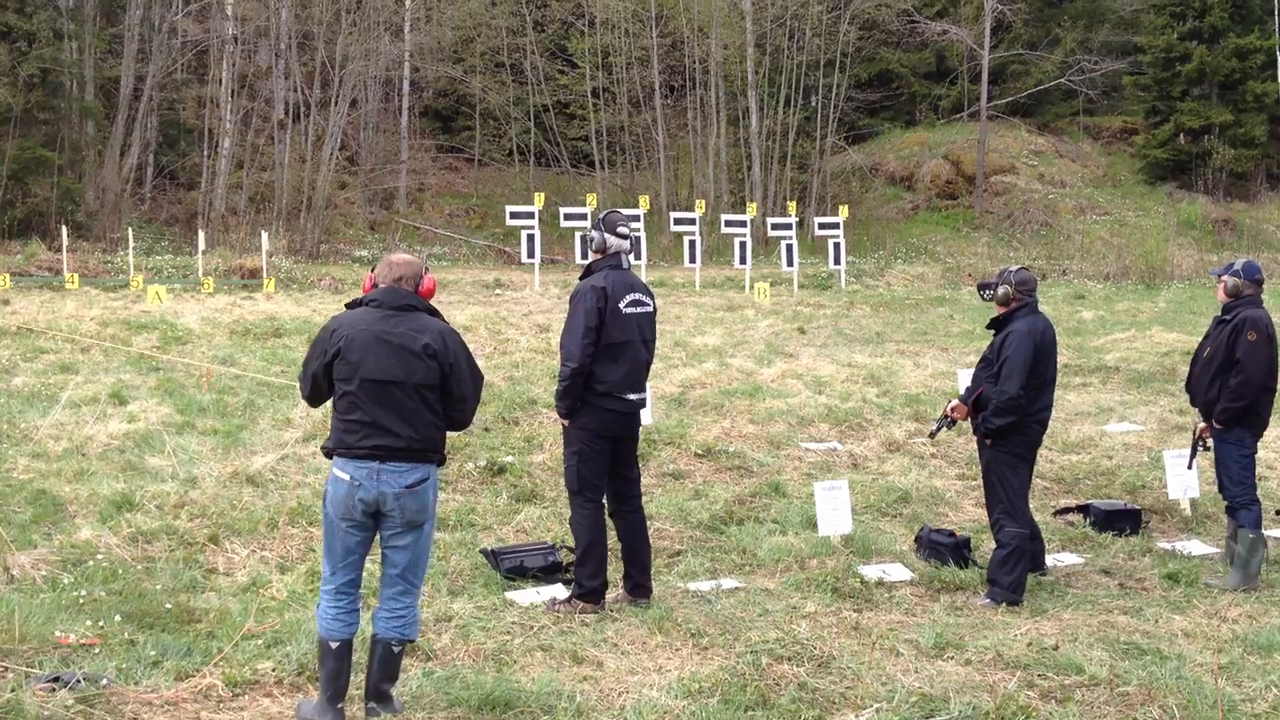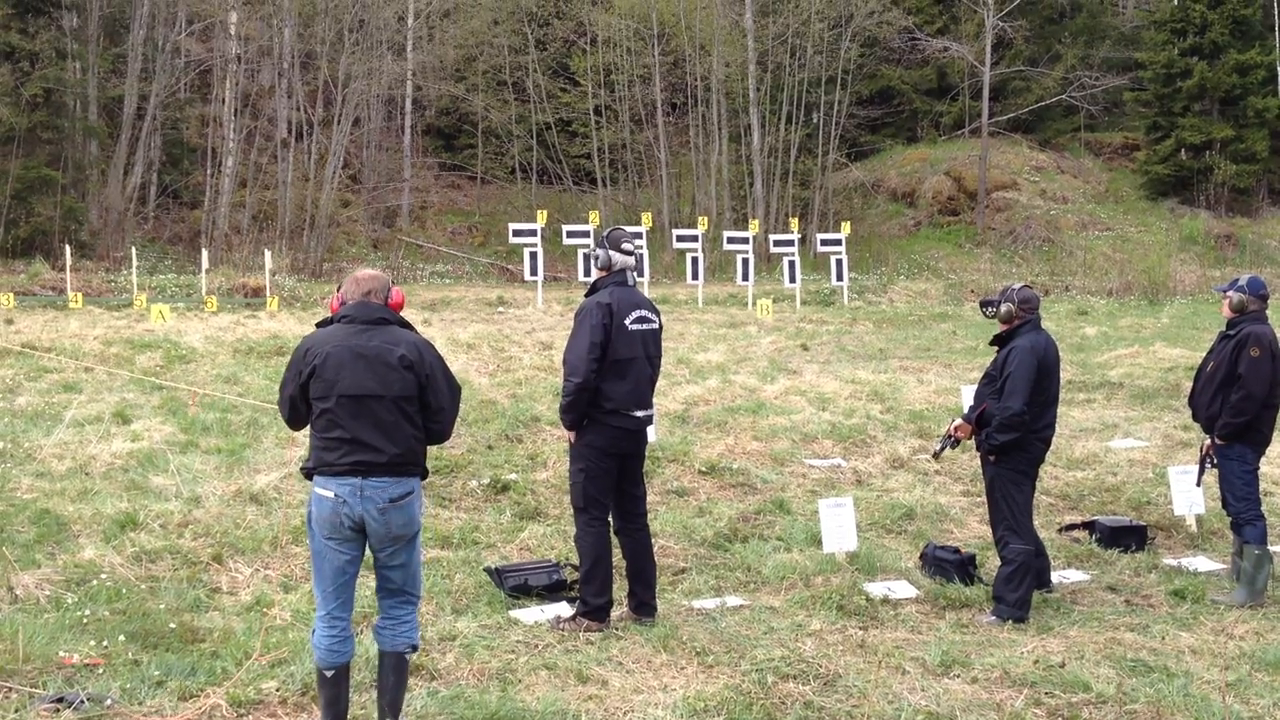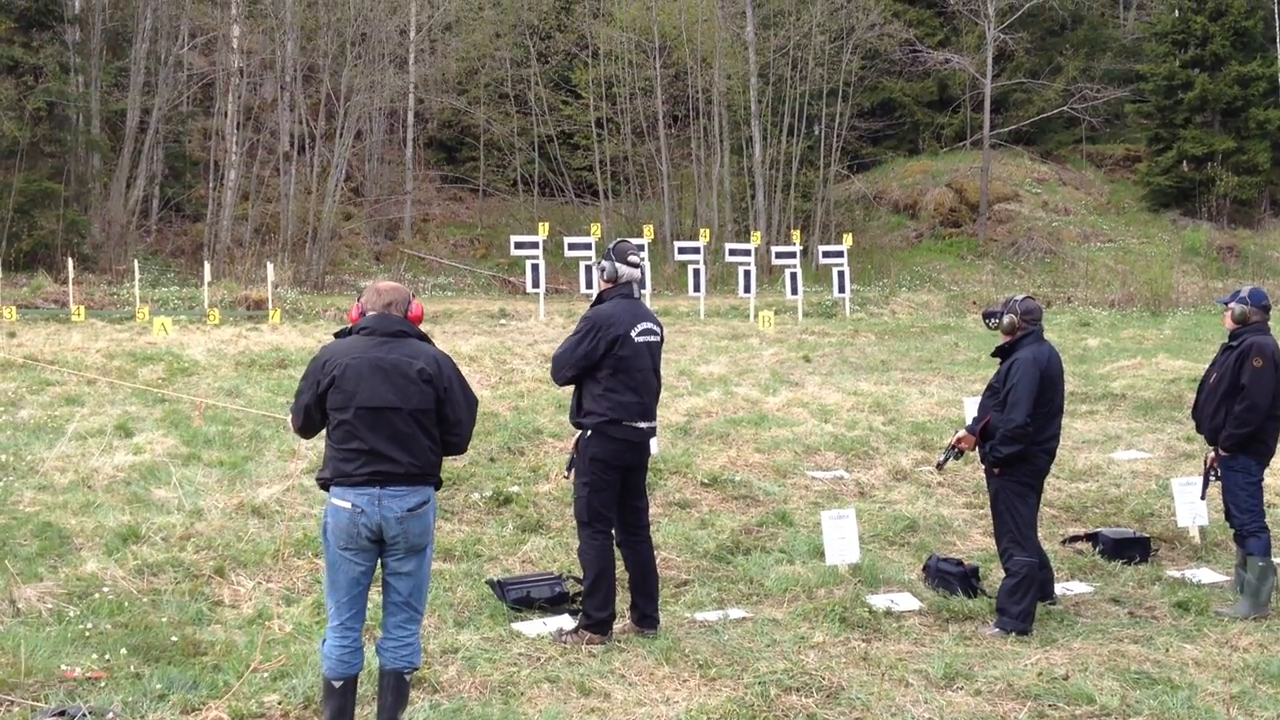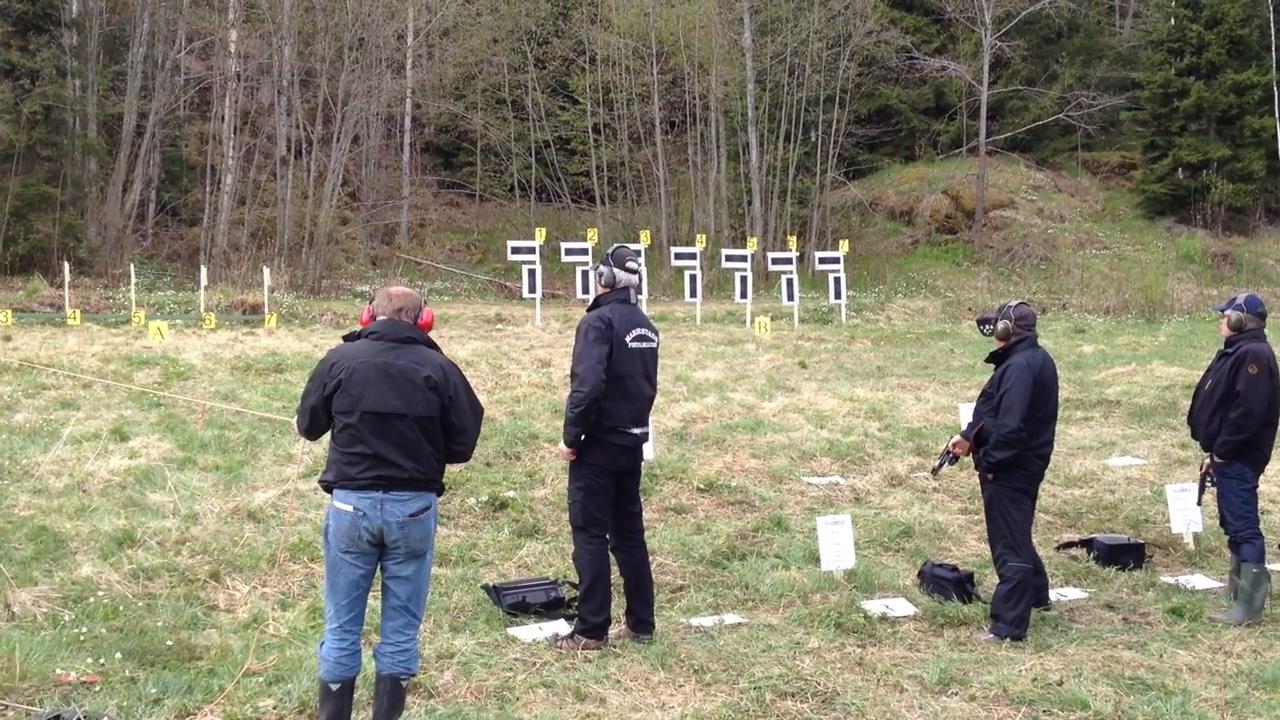
dt=0.7s
person 1, frame 1
left shoulder: (341, 327)
right shoulder: (440, 335)
left elbow: (311, 392)
right elbow: (462, 413)
left hip: (352, 473)
right hip: (414, 478)
left knee: (338, 588)
right knee: (400, 592)
person 1, frame 2
left shoulder: (314, 346)
right shoulder: (415, 347)
left elbow: (292, 415)
right elbow: (442, 425)
left hip: (333, 491)
right hip: (397, 491)
left knee: (333, 613)
right knee: (400, 606)
person 1, frame 3
left shoulder: (332, 357)
right shoulder: (433, 360)
left elbow: (303, 423)
right elbow: (458, 438)
left hip: (349, 501)
right hip: (413, 502)
left knee: (343, 625)
right knee: (403, 625)
person 1, frame 4
left shoulder: (340, 359)
right shoulder: (440, 368)
left elbow: (308, 425)
right elbow: (462, 446)
left hip: (351, 504)
right hip: (414, 508)
left knee: (341, 627)
right knee: (401, 630)
person 2, frame 1
left shoulder: (593, 288)
right shoulder: (642, 291)
left elbow: (576, 356)
left wrist: (564, 405)
left hip: (593, 410)
right hip: (629, 408)
left knee: (586, 500)
right knee: (627, 498)
left ankle: (588, 594)
right ankle: (637, 587)
person 2, frame 2
left shoulder: (599, 305)
right shoulder: (647, 308)
left elbow: (580, 370)
left wrist: (569, 417)
left hip: (600, 427)
right hip: (636, 425)
left knee: (592, 518)
right knee: (632, 515)
left ankle: (593, 612)
right ankle: (642, 605)
person 2, frame 3
left shoulder: (604, 316)
right shoulder: (650, 320)
left elbow: (561, 369)
left wrist: (586, 359)
left hip: (604, 438)
right hip: (639, 436)
left knee: (595, 530)
right knee: (635, 527)
left ankle: (596, 625)
right ankle: (645, 617)
person 2, frame 4
left shoulder: (599, 320)
right shoulder: (646, 326)
left elbow: (588, 384)
left wrist: (571, 435)
left hip: (599, 444)
right hip: (632, 442)
left knee: (590, 534)
right knee: (629, 532)
left ankle: (591, 630)
right ankle: (640, 622)
person 3, frame 1
left shoulder: (1020, 332)
right shoulder: (1034, 324)
left elbow: (1010, 393)
right elbow: (994, 376)
left wrist: (987, 427)
right wrist: (967, 400)
left hip: (1008, 433)
right hip: (1021, 429)
left knee: (1006, 509)
right knee: (1013, 501)
left ankle: (1004, 589)
right ankle: (1032, 559)
person 3, frame 2
left shoulder: (1023, 348)
right shoulder: (1037, 341)
left elbow: (1013, 409)
right elbow: (997, 394)
left wrist: (991, 444)
right wrist: (971, 418)
left hip: (1012, 450)
right hip: (1025, 445)
left knee: (1010, 525)
right knee: (1017, 517)
left ankle: (1010, 606)
right ankle: (1038, 576)
person 3, frame 3
left shoulder: (1026, 360)
right shoulder: (1041, 352)
left elbow: (1017, 420)
right elbow: (1001, 407)
left wrist: (996, 457)
right wrist: (974, 430)
left hip: (1016, 462)
right hip: (1030, 457)
left knee: (1015, 538)
right knee: (1022, 530)
left ankle: (1014, 619)
right ankle: (1041, 589)
person 3, frame 4
left shoulder: (1019, 365)
right shoulder: (1037, 358)
left elbow: (1010, 426)
right elbow: (996, 411)
left wrist: (988, 461)
right wrist: (969, 435)
left hip: (1010, 467)
right hip: (1026, 462)
left knee: (1009, 544)
right knee: (1017, 535)
left ankle: (1008, 624)
right ankle: (1036, 594)
person 4, frame 1
left shoulder: (1251, 321)
right shoulder: (1231, 318)
left elbow: (1249, 376)
left wrist: (1221, 416)
right wrist: (1210, 416)
left hip: (1237, 424)
right hip: (1227, 423)
left knee: (1241, 494)
right knee: (1232, 492)
left ankle: (1244, 573)
right ankle: (1234, 559)
person 4, frame 2
right shoulder: (1237, 333)
left elbow: (1250, 392)
left wrist: (1223, 432)
right wrist: (1215, 433)
left hip: (1240, 440)
right hip: (1230, 438)
left knee: (1245, 509)
right knee: (1237, 507)
left ankle: (1251, 589)
right ankle: (1240, 574)
person 4, frame 3
right shoulder: (1239, 344)
left wrist: (1227, 443)
right wrist: (1219, 444)
left hip: (1244, 451)
right hip: (1234, 450)
left knee: (1249, 521)
right knee: (1240, 519)
right ankle: (1243, 586)
person 4, frame 4
right shoulder: (1235, 351)
left elbow: (1248, 410)
left wrist: (1222, 450)
right wrist: (1214, 452)
left hip: (1239, 458)
right hip: (1229, 456)
left knee: (1244, 528)
right knee: (1234, 526)
left ankle: (1249, 607)
right ankle: (1238, 591)
